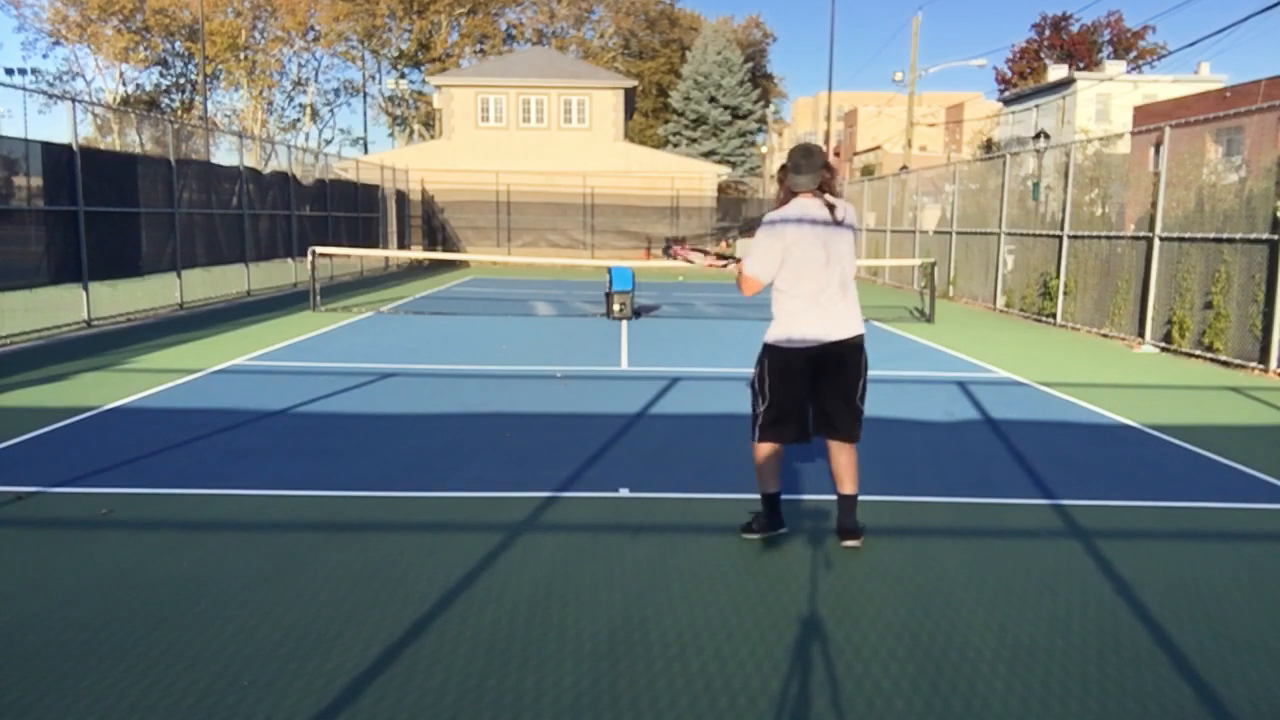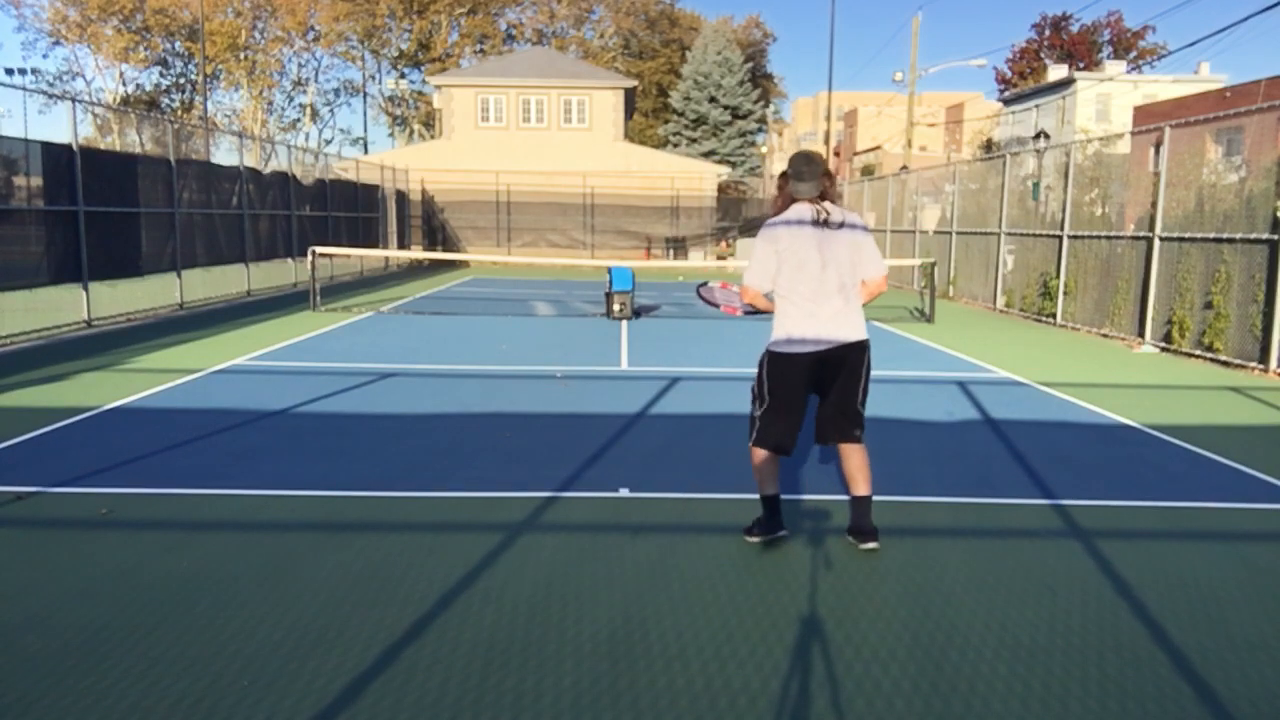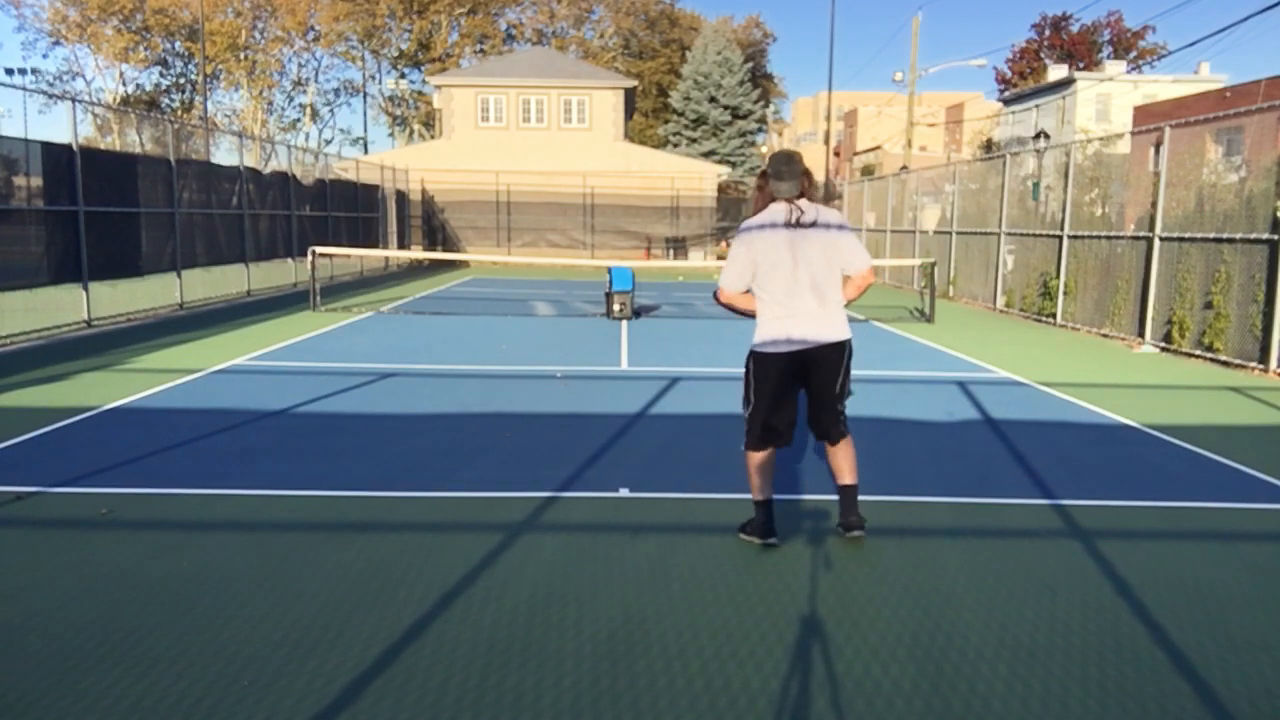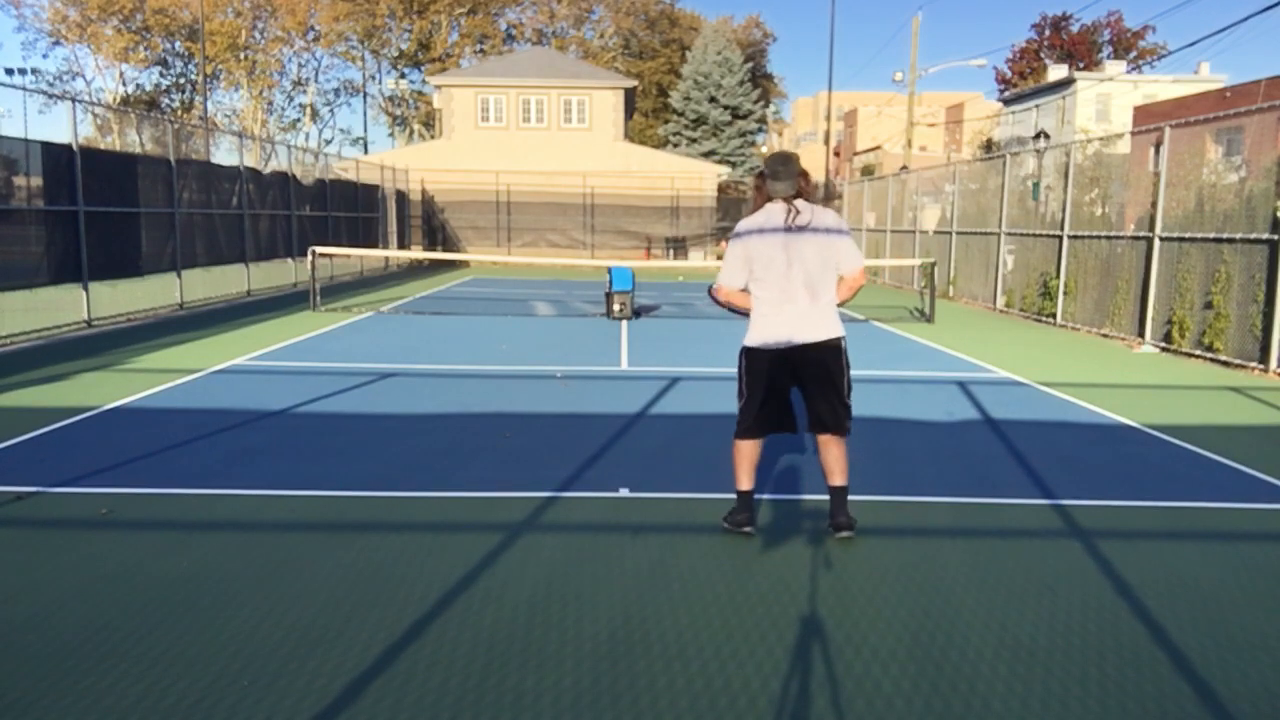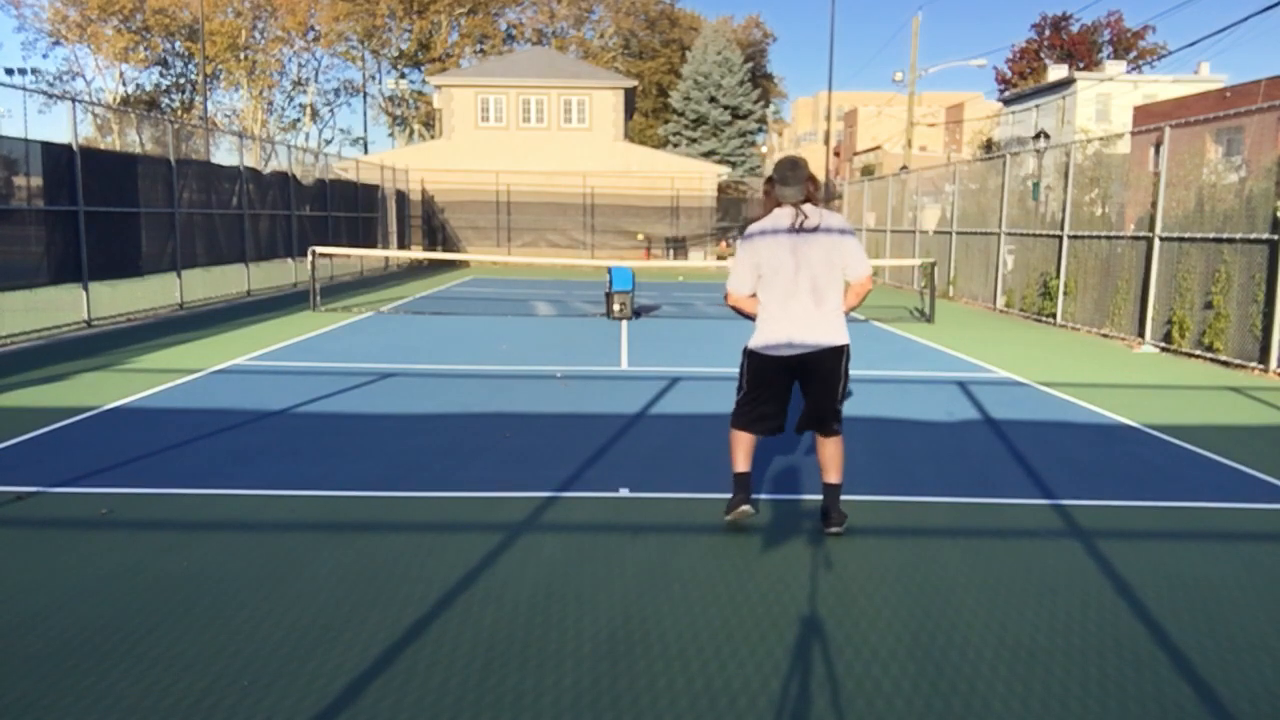
dt=0.5s
person 1, frame 1
left shoulder: (777, 222)
right shoulder: (846, 216)
left elbow: (749, 285)
left wrist: (749, 266)
left hip: (789, 343)
right hip: (845, 338)
left knee: (768, 429)
right knee: (840, 431)
left ankle: (771, 514)
right ankle: (848, 522)
person 1, frame 2
left shoulder: (776, 229)
right shoulder: (852, 224)
left elbow: (751, 294)
right elbow: (877, 283)
left hip: (791, 348)
right hip: (849, 344)
left knee: (765, 436)
right knee: (850, 434)
left ankle: (771, 517)
right ankle: (864, 524)
person 1, frame 3
left shoulder: (752, 228)
right shoulder: (833, 220)
left elbow: (727, 293)
right elbow: (864, 275)
left hip: (773, 347)
right hip: (830, 341)
left knee: (760, 436)
right knee: (834, 429)
left ankle: (763, 520)
right ankle: (850, 512)
person 1, frame 4
left shoulder: (749, 228)
right shoulder: (829, 220)
left elbow: (725, 290)
right elbow: (856, 276)
left hip: (765, 343)
right hip: (823, 339)
left knee: (750, 428)
right knee: (831, 427)
left ankle: (744, 509)
right ankle: (840, 513)
person 1, frame 5
left shoulder: (757, 233)
right shoulder: (836, 225)
left elbow: (736, 297)
right elbow: (864, 283)
left hip: (769, 347)
right hip: (827, 344)
left knee: (746, 420)
right knee: (827, 426)
left ankle: (741, 493)
right ankle: (832, 509)
